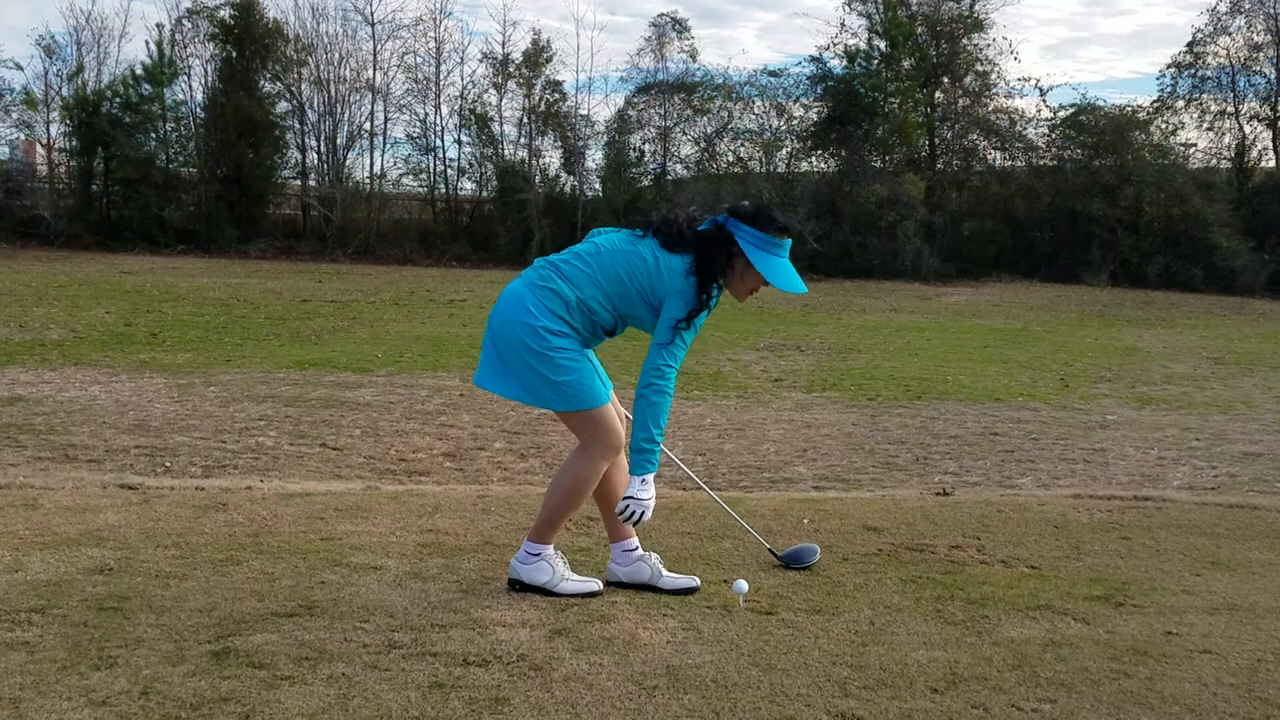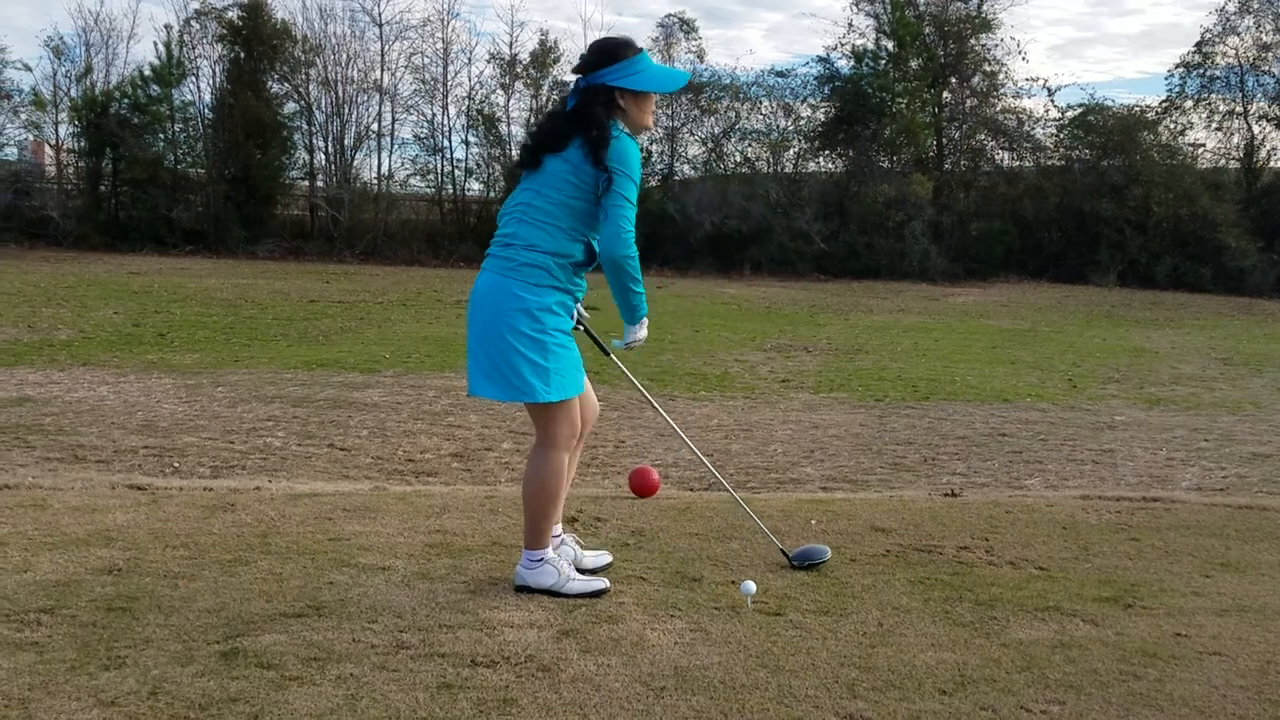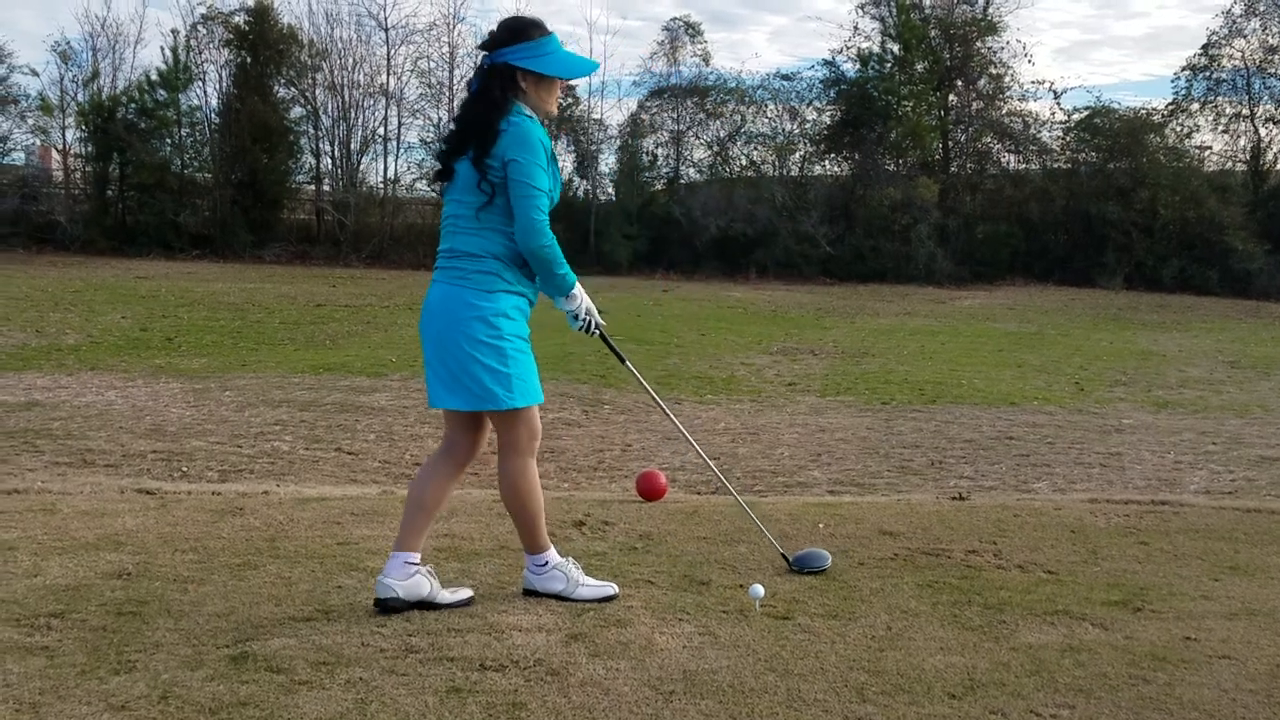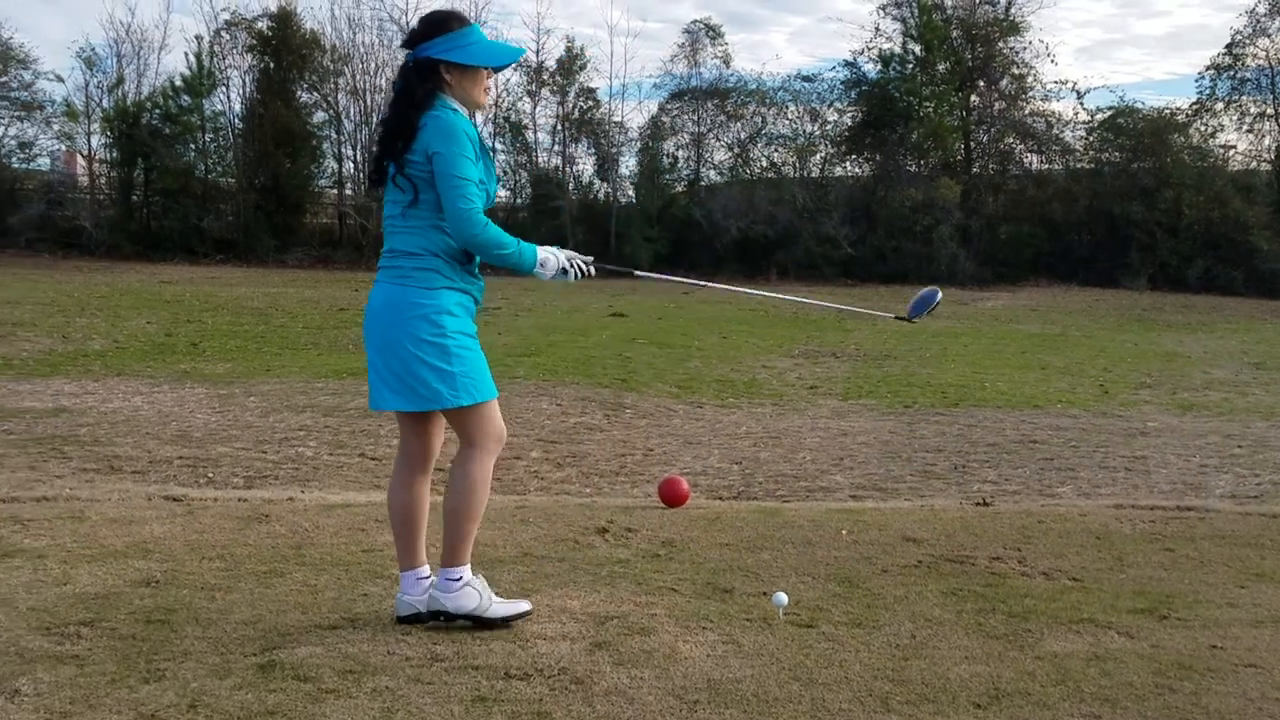
dt=0.4s
person 1, frame 1
left shoulder: (680, 250)
right shoulder: (693, 282)
left elbow: (600, 239)
right elbow: (658, 377)
right wrist: (643, 475)
left hip: (530, 304)
right hip: (537, 320)
left knee: (610, 430)
right knee: (604, 441)
left ankle: (626, 558)
right ankle: (533, 559)
person 1, frame 2
left shoulder: (566, 141)
right shoulder: (616, 148)
left elbow: (513, 214)
right elbow: (617, 247)
right wrist: (636, 320)
left hip: (506, 292)
right hip: (531, 302)
left knee: (582, 414)
right knee: (560, 433)
left ankle: (549, 539)
right ankle: (538, 561)
person 1, frame 3
left shoulder: (479, 136)
right shoulder: (523, 133)
right elbow: (531, 233)
left wrist: (559, 292)
right wrist: (570, 290)
left hip: (453, 300)
right hip: (486, 306)
left knee: (460, 443)
right knee: (520, 437)
left ankle: (401, 572)
right ankle: (543, 566)
person 1, frame 4
left shoulder: (416, 130)
right shoulder: (448, 126)
right elbow: (468, 227)
left wrist: (534, 258)
right wrist: (536, 258)
left hip: (399, 303)
right hip: (429, 307)
left knee: (420, 449)
right knee: (483, 438)
left ankle: (417, 585)
right ankle: (454, 579)
